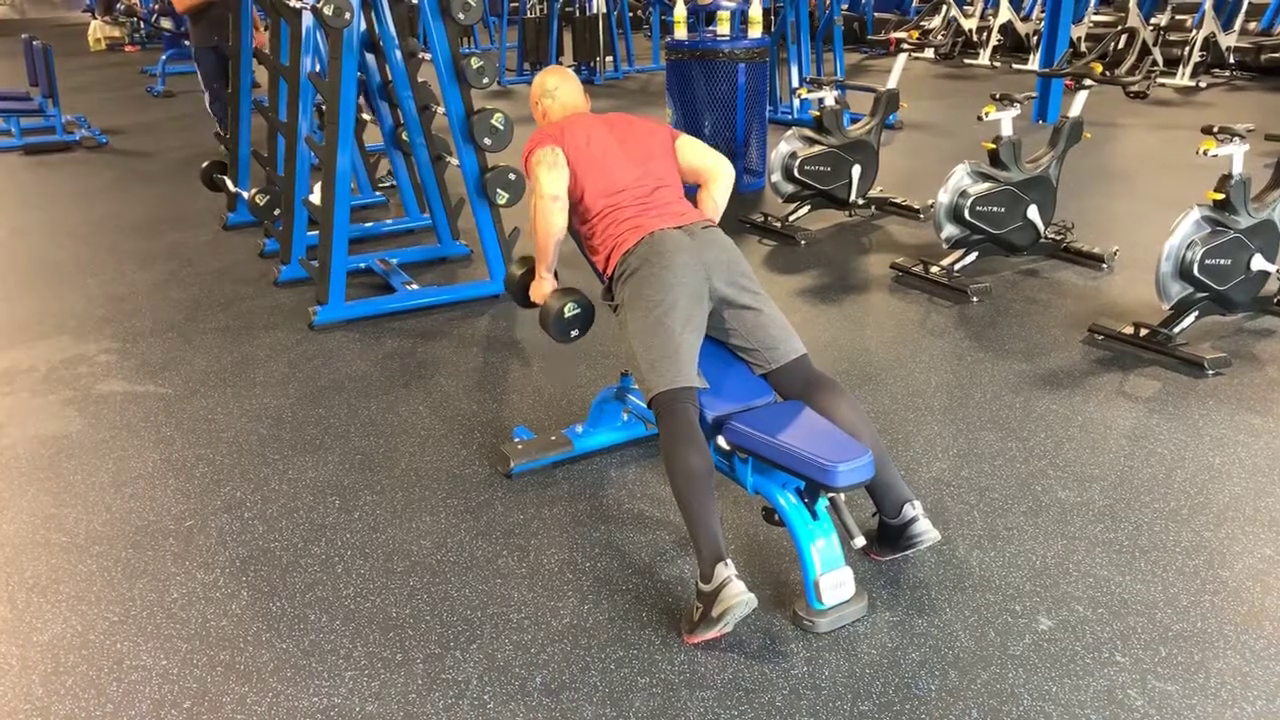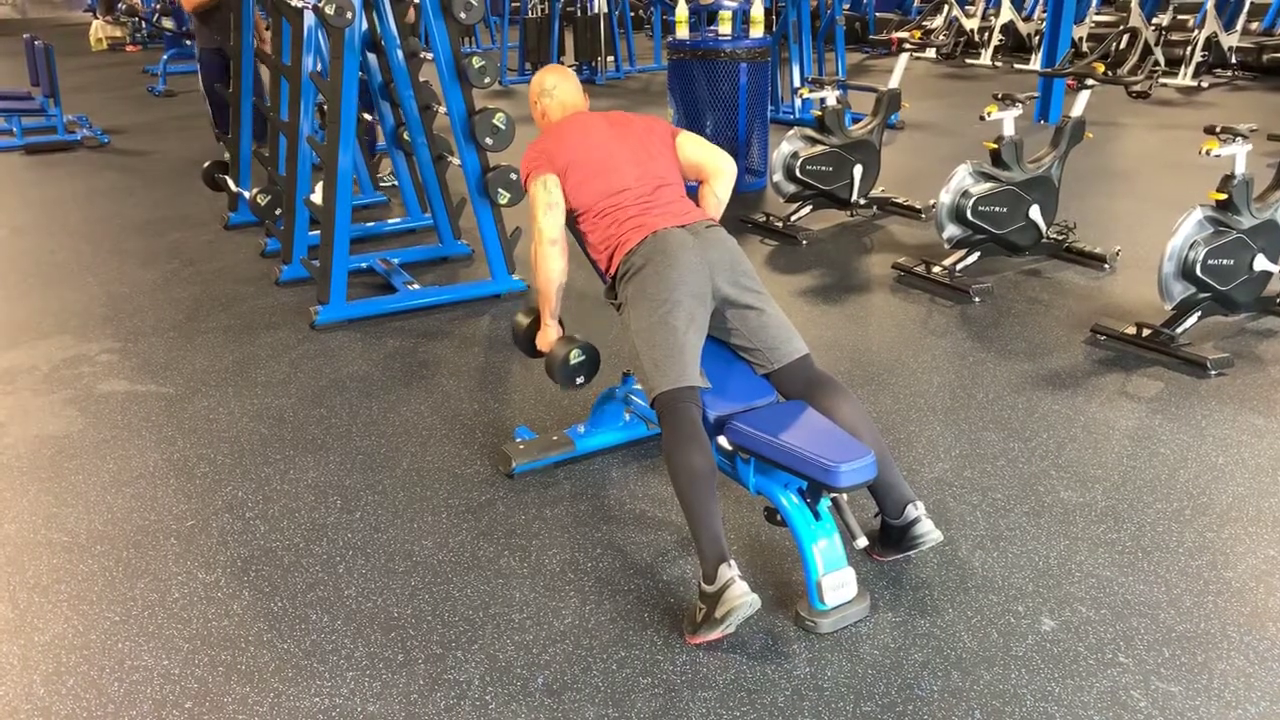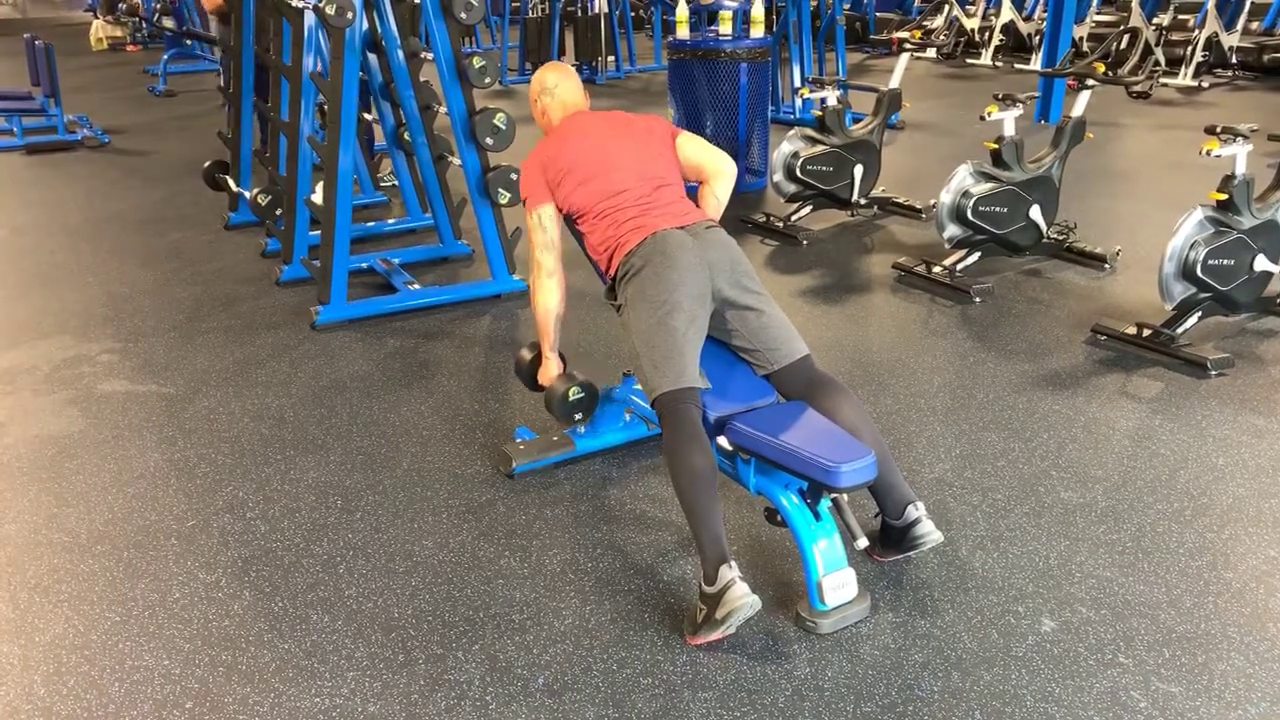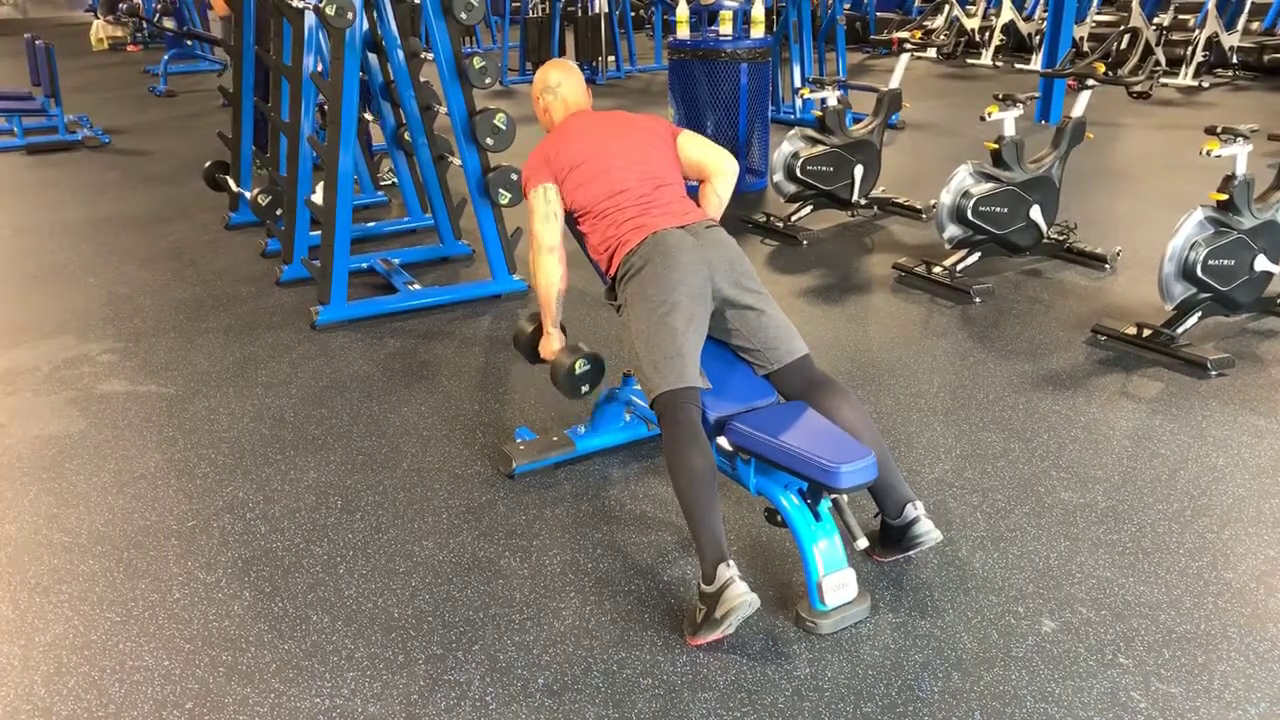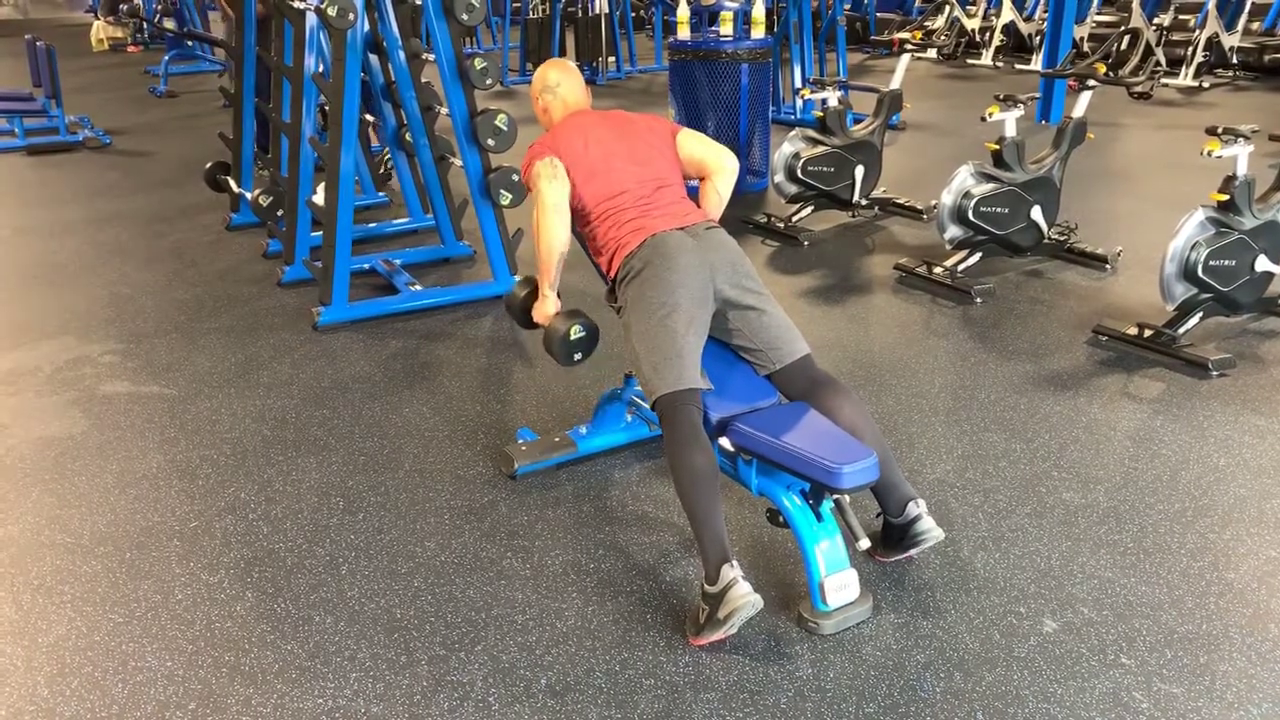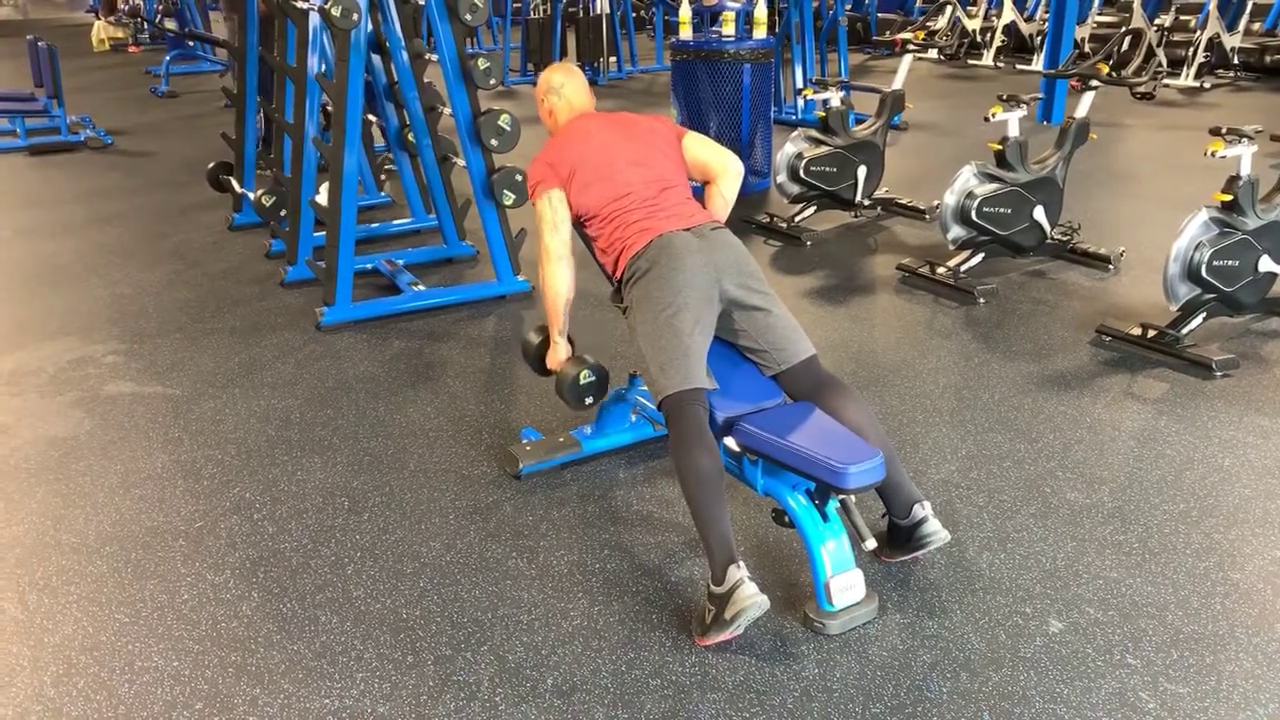
dt=0.5s
person 1, frame 1
left shoulder: (547, 139)
right shoulder: (645, 126)
left elbow: (553, 192)
right elbow: (719, 172)
left wrist: (544, 274)
left hip: (647, 261)
right hip: (711, 244)
left knee: (675, 407)
right knee: (801, 376)
left ankle: (717, 576)
right ankle: (901, 512)
person 1, frame 2
left shoulder: (543, 150)
right shoulder: (644, 123)
left elbow: (551, 239)
right elbow: (721, 168)
left wrist: (550, 320)
left hip: (650, 261)
right hip: (714, 242)
left knee: (678, 408)
right knee: (804, 377)
left ankle: (720, 578)
right ankle: (903, 512)
person 1, frame 3
left shoulder: (541, 159)
right shoulder: (647, 123)
left elbow: (548, 270)
right elbow: (721, 169)
left wrist: (550, 355)
left hip: (649, 262)
right hip: (714, 243)
left knee: (679, 410)
right knee: (804, 377)
left ankle: (721, 579)
right ankle: (903, 512)
person 1, frame 4
left shoulder: (545, 155)
right shoulder: (648, 123)
left elbow: (548, 246)
right elbow: (723, 168)
left wrist: (551, 330)
left hip: (650, 263)
right hip: (714, 243)
left knee: (678, 409)
right knee: (804, 377)
left ankle: (719, 578)
right ankle: (903, 512)
person 1, frame 5
left shoulder: (546, 146)
right shoulder: (648, 122)
left elbow: (554, 197)
right elbow: (723, 163)
left wrist: (548, 293)
left hip: (650, 263)
right hip: (714, 244)
left knee: (680, 410)
right knee: (806, 376)
left ankle: (723, 579)
right ankle: (905, 510)
person 1, frame 6
left shoulder: (549, 160)
right shoulder: (652, 123)
left elbow: (557, 255)
right elbow: (728, 168)
left wrist: (558, 339)
left hip: (656, 264)
right hip: (720, 244)
left knee: (685, 410)
right knee: (810, 377)
left ankle: (729, 579)
right ankle: (910, 512)
